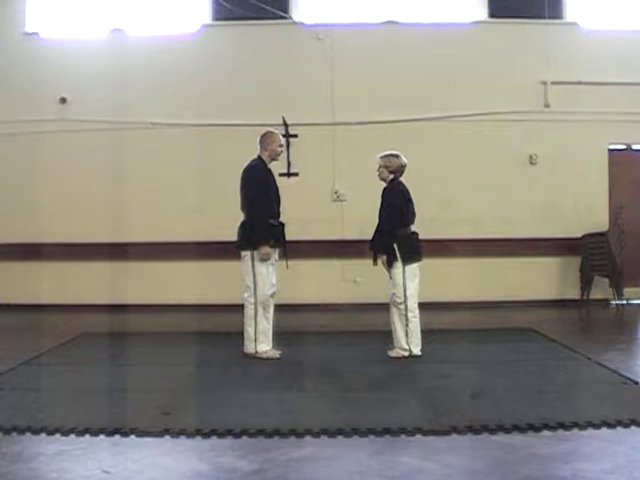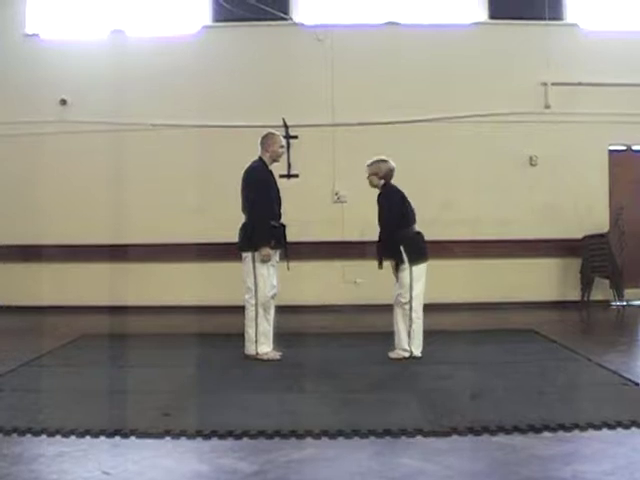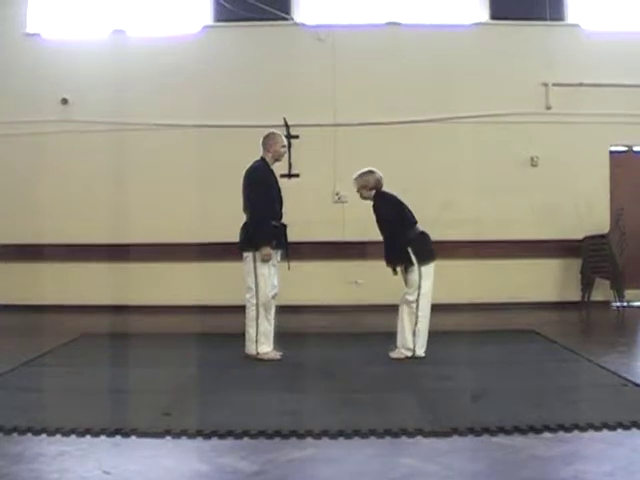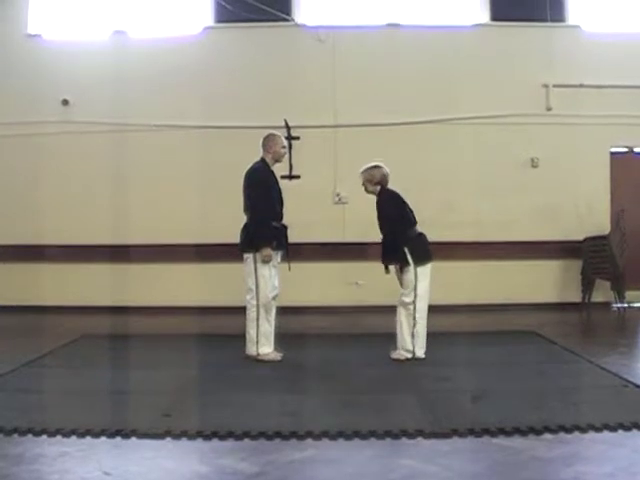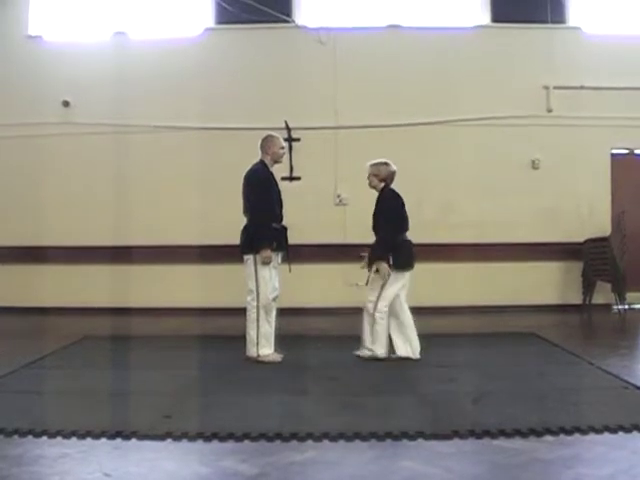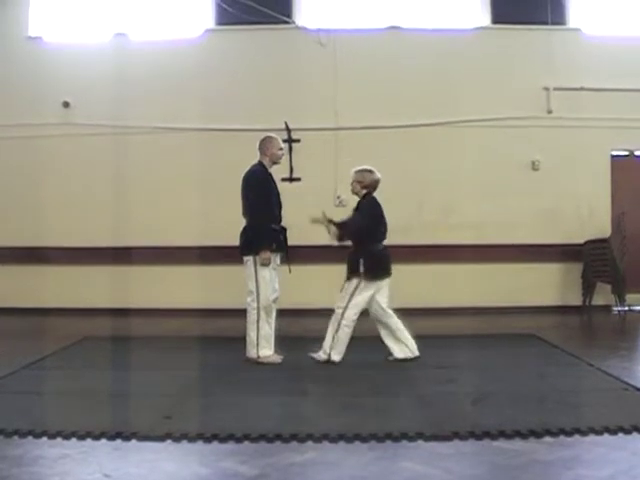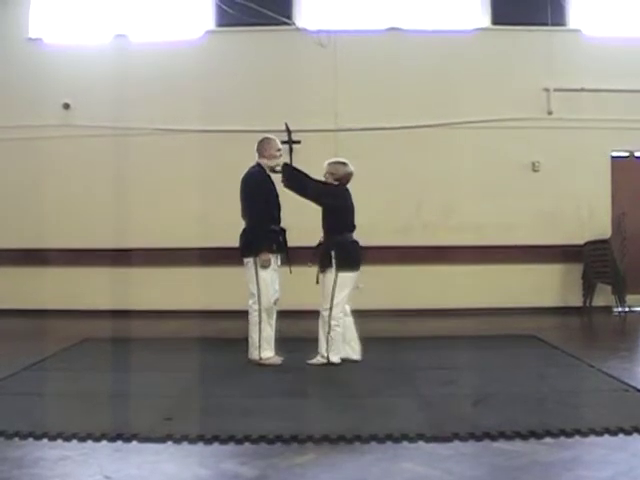
dt=0.3s
person 1, frame 1
left shoulder: (262, 170)
right shoulder: (255, 170)
right elbow: (254, 210)
right wrist: (262, 243)
left hip: (265, 241)
right hip: (257, 243)
left knee: (267, 292)
right knee: (258, 293)
left ankle: (262, 343)
right ankle: (256, 346)
person 1, frame 2
left shoulder: (263, 172)
right shoulder: (256, 172)
right elbow: (255, 212)
right wrist: (263, 245)
left hip: (265, 241)
right hip: (258, 243)
left knee: (267, 294)
right knee: (259, 295)
left ankle: (262, 344)
right ankle: (257, 347)
person 1, frame 3
left shoulder: (265, 171)
right shoulder: (258, 171)
right elbow: (256, 211)
right wrist: (264, 244)
left hip: (267, 241)
right hip: (259, 243)
left knee: (268, 293)
right knee: (260, 295)
left ankle: (263, 344)
right ankle: (257, 347)
person 1, frame 4
left shoulder: (265, 172)
right shoulder: (258, 172)
right elbow: (256, 212)
right wrist: (264, 245)
left hip: (267, 242)
right hip: (259, 244)
left knee: (268, 295)
right knee: (260, 296)
left ankle: (264, 345)
right ankle: (258, 348)
person 1, frame 5
left shoulder: (264, 174)
right shoulder: (257, 174)
right elbow: (256, 214)
right wrist: (264, 246)
left hip: (268, 244)
right hip: (259, 246)
left knee: (269, 296)
right knee: (260, 297)
left ankle: (264, 347)
right ankle: (258, 350)
person 1, frame 6
left shoulder: (263, 175)
right shoulder: (256, 175)
right elbow: (255, 216)
right wrist: (263, 248)
left hip: (268, 245)
right hip: (259, 247)
left knee: (269, 298)
right knee: (260, 299)
left ankle: (264, 348)
right ankle: (258, 351)
person 1, frame 7
left shoulder: (262, 176)
right shoulder: (254, 177)
right elbow: (254, 218)
right wrist: (262, 250)
left hip: (267, 246)
right hip: (259, 249)
left knee: (270, 299)
right knee: (262, 300)
left ankle: (264, 349)
right ankle: (260, 352)
person 2, frame 1
left shoulder: (393, 191)
right shoulder: (398, 189)
left elbow: (388, 224)
left wrist: (382, 250)
right wrist: (385, 250)
left hip: (402, 252)
right hip: (404, 250)
left knee: (404, 300)
right knee: (399, 299)
left ankle: (410, 347)
right ankle: (405, 345)
person 2, frame 2
left shoulder: (388, 195)
right shoulder: (391, 193)
left elbow: (390, 229)
left wrist: (388, 256)
right wrist: (392, 255)
left hip: (410, 254)
right hip: (411, 252)
left knee: (409, 300)
right knee: (403, 300)
left ankle: (410, 348)
right ankle: (406, 346)
person 2, frame 3
left shoulder: (383, 203)
right shoulder: (384, 201)
left elbow: (394, 234)
left wrist: (397, 261)
right wrist: (398, 261)
left hip: (417, 255)
right hip: (417, 253)
left knee: (416, 301)
right knee: (410, 300)
left ankle: (413, 348)
right ankle: (408, 347)
person 2, frame 4
left shoulder: (386, 199)
right shoulder: (388, 197)
left elbow: (392, 233)
left wrist: (392, 261)
right wrist: (394, 260)
left hip: (412, 255)
right hip: (413, 253)
left knee: (412, 302)
right knee: (408, 302)
left ankle: (414, 349)
right ankle: (407, 347)
person 2, frame 5
left shoulder: (388, 197)
right shoulder: (389, 196)
left elbow: (387, 232)
left wrist: (381, 259)
right wrist: (375, 256)
left hip: (395, 259)
right hip: (400, 257)
left knee: (375, 303)
right knee: (396, 305)
left ankle: (375, 348)
right ankle: (408, 350)
person 2, frame 6
left shoulder: (368, 205)
right shoulder: (369, 204)
left elbow: (356, 226)
right elbow: (356, 226)
left wrist: (336, 229)
right wrist: (330, 223)
left hip: (368, 266)
right hip: (376, 264)
left knee: (344, 309)
right knee: (380, 310)
left ankle: (330, 354)
right ankle: (407, 349)
person 2, frame 7
left shoulder: (336, 195)
right shoulder: (337, 194)
left elbow: (308, 187)
right elbow: (311, 185)
left wrist: (283, 168)
right wrist: (285, 171)
left hip: (339, 257)
right hip: (344, 255)
left knee: (331, 309)
right knee: (339, 308)
left ankle: (330, 354)
right ankle: (350, 351)
